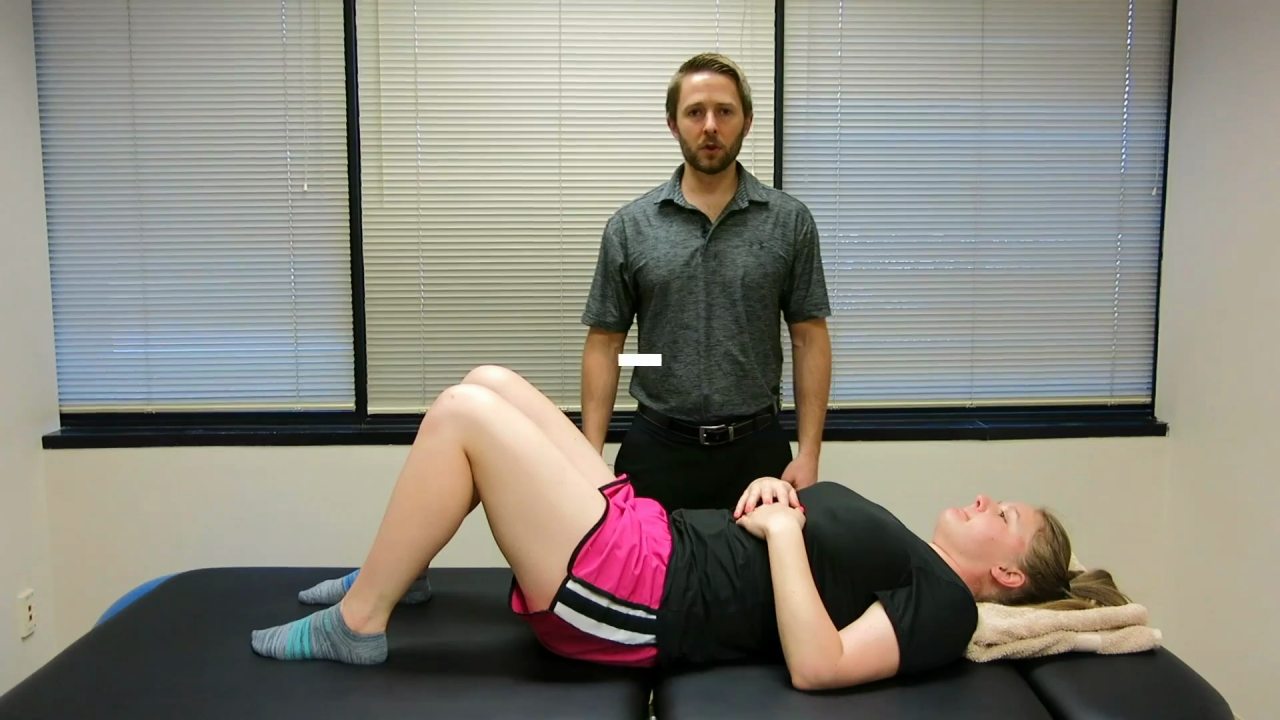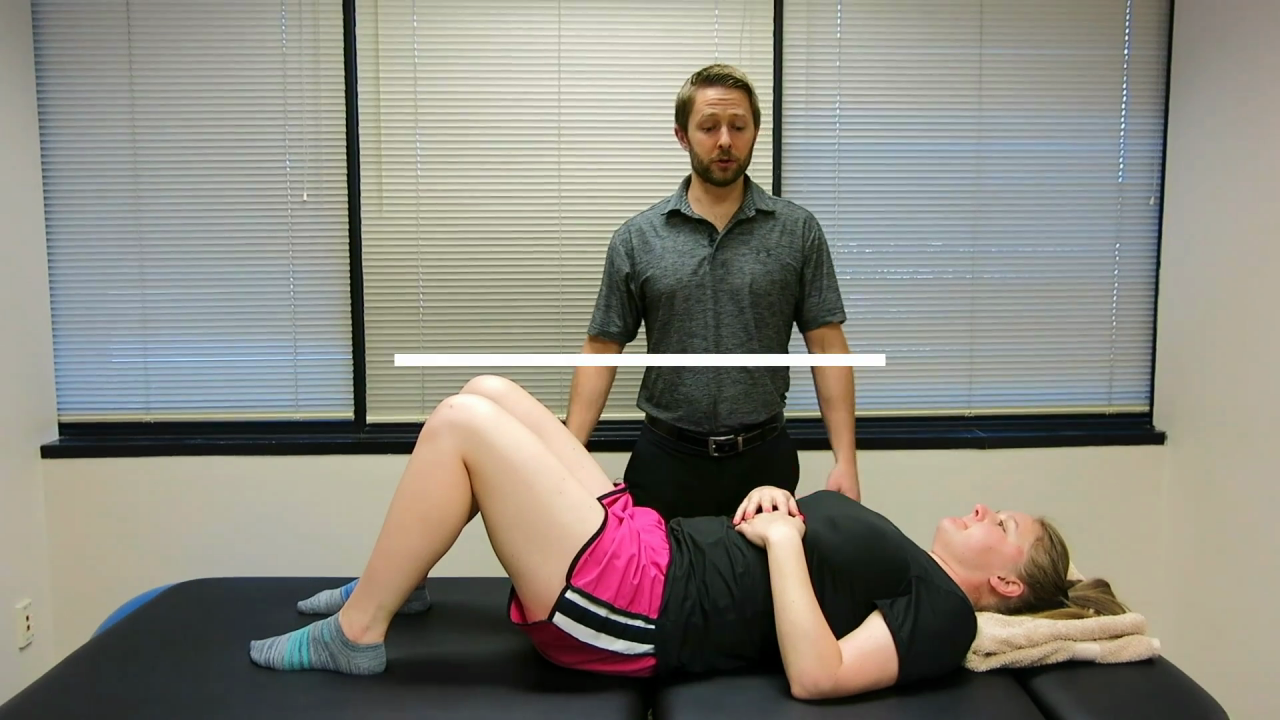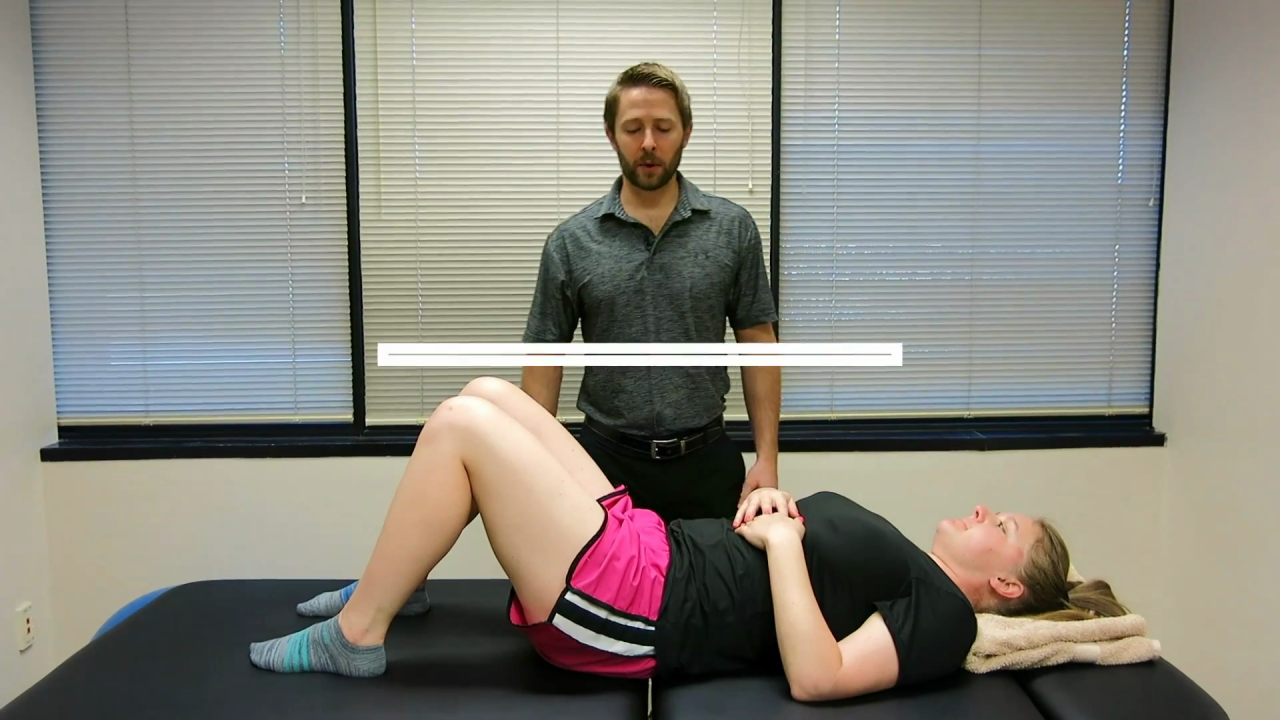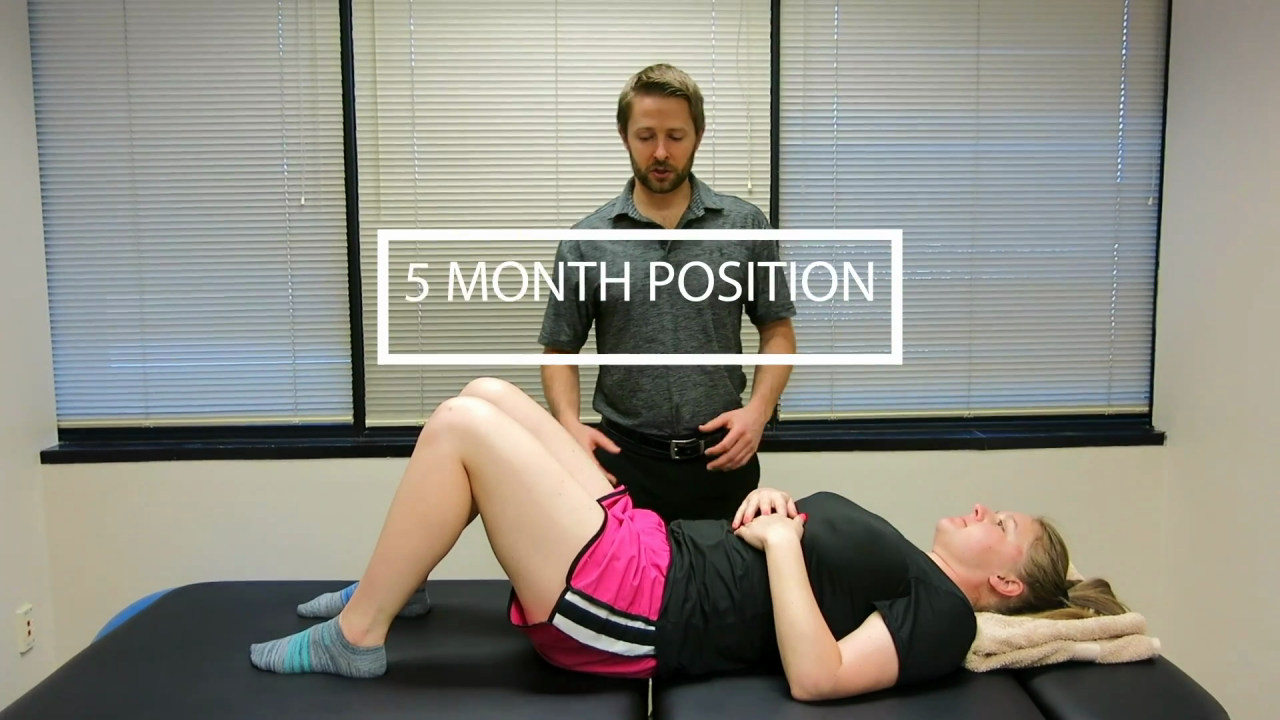
dt=0.5s
person 1, frame 1
left shoulder: (942, 606)
right shoulder: (907, 561)
left elbow: (816, 665)
left wrist: (783, 530)
right wrist: (774, 493)
left hip: (638, 599)
right hip: (652, 536)
left knee: (463, 414)
right knee: (489, 385)
left ankle: (357, 623)
right ankle: (398, 570)
person 1, frame 2
left shoulder: (942, 616)
right shoulder: (905, 570)
left elbow: (816, 675)
left wrist: (783, 540)
right wrist: (776, 499)
left hip: (635, 609)
right hip: (652, 546)
left knee: (460, 423)
right knee: (486, 394)
left ankle: (356, 633)
right ankle: (399, 580)
person 1, frame 3
left shoulder: (942, 617)
right shoulder: (907, 571)
left elbow: (816, 678)
left wrist: (782, 541)
right wrist: (772, 503)
left hip: (635, 610)
right hip: (649, 546)
left knee: (460, 426)
right knee: (486, 394)
left ankle: (356, 635)
right ankle: (396, 582)
person 1, frame 4
left shoulder: (942, 616)
right shoulder: (904, 571)
left elbow: (814, 676)
left wrist: (781, 541)
right wrist: (771, 500)
left hip: (633, 610)
right hip: (651, 547)
left knee: (460, 426)
right knee: (485, 397)
left ankle: (356, 636)
right ankle: (395, 582)
person 2, frame 1
left shoulder: (789, 222)
right shoulder: (629, 227)
left elbow: (809, 339)
right elbow: (604, 343)
left wrist: (808, 451)
right wrist: (592, 453)
left hip: (755, 449)
right hip: (658, 449)
person 2, frame 2
left shoulder: (797, 231)
right shoulder: (636, 239)
left elbow: (826, 345)
right elbow: (602, 350)
left wrist: (845, 459)
left hip: (763, 458)
right hip: (667, 458)
person 2, frame 3
left shoulder: (733, 229)
right shoulder: (571, 241)
left elbow: (756, 343)
right elbow: (545, 358)
left wrist: (765, 456)
left hip: (706, 460)
right hip: (609, 463)
person 2, frame 4
left shoulder: (746, 225)
right shoulder: (585, 243)
left elbow: (777, 331)
right elbow: (560, 352)
left wrist: (758, 409)
right wrist: (570, 424)
left hip: (721, 458)
right hip: (626, 463)
